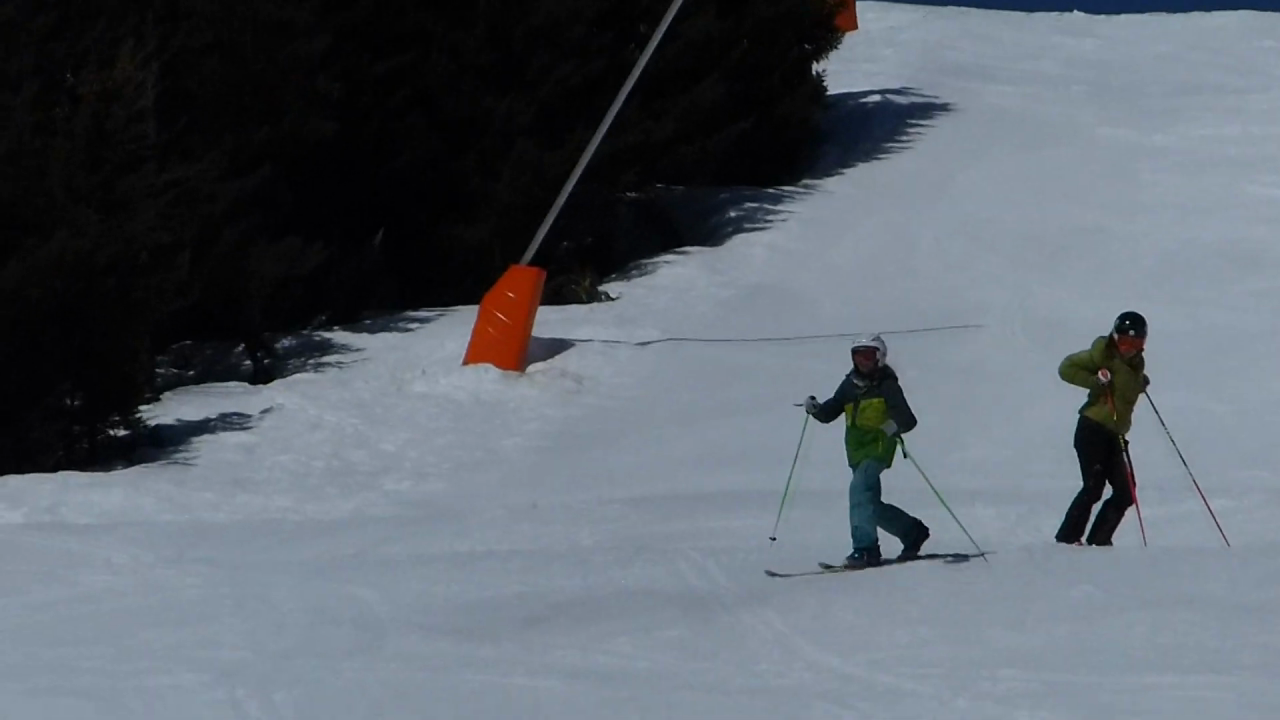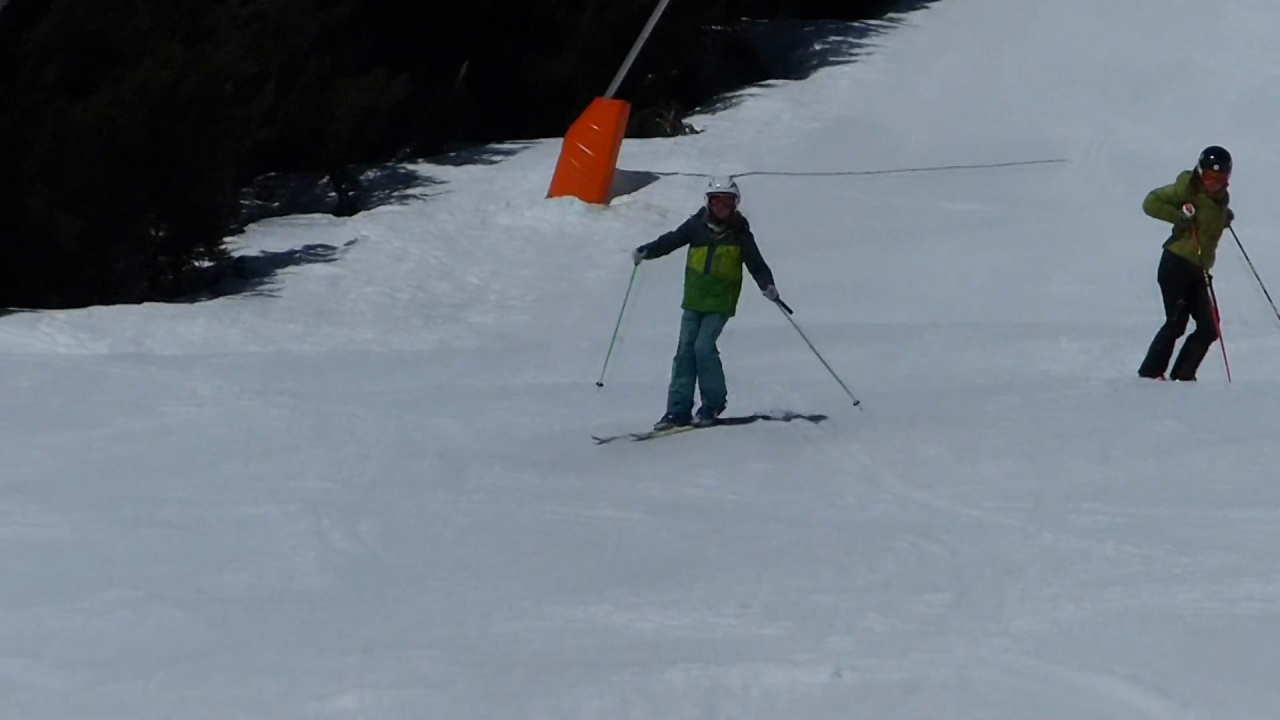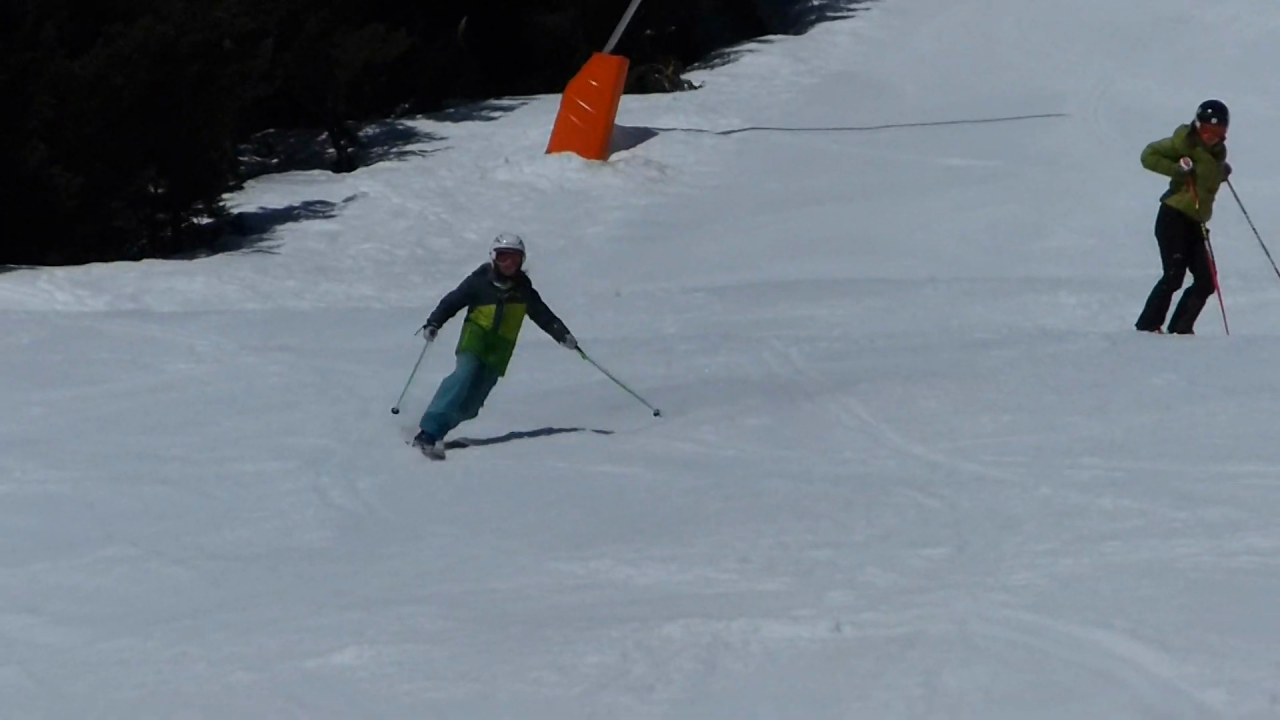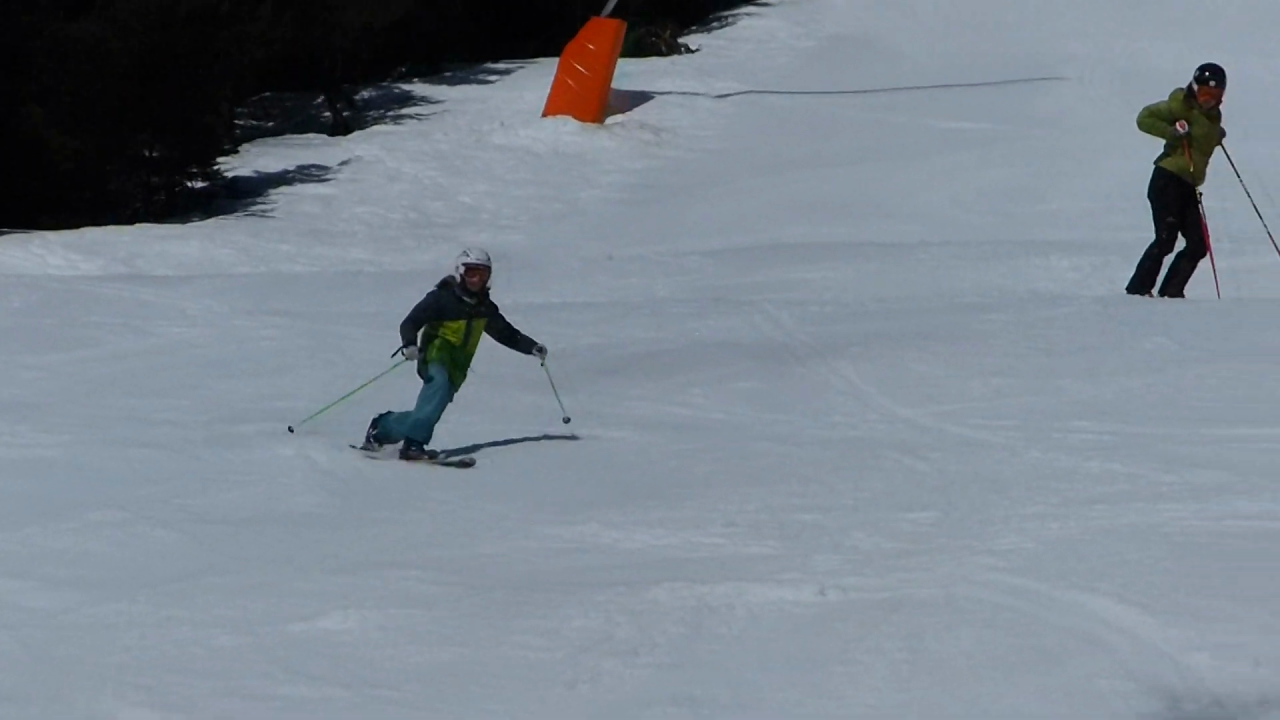
dt=0.5s
person 1, frame 1
left shoulder: (1135, 363)
right shoulder: (1103, 354)
right elbow: (1067, 368)
left wrist: (1140, 383)
right wrist: (1096, 380)
left hip: (1114, 435)
right hip: (1093, 429)
left knee: (1125, 494)
right knee: (1094, 488)
left ankle: (1098, 540)
right ankle: (1067, 538)
person 1, frame 2
left shoulder: (1220, 198)
right shoulder: (1188, 189)
right elbow: (1151, 202)
left wrist: (1225, 218)
right wrist: (1180, 215)
left hip: (1198, 270)
right hip: (1176, 264)
left knee: (1208, 329)
right knee: (1176, 323)
left ankle: (1182, 375)
right ankle: (1149, 373)
person 1, frame 3
left shoulder: (1217, 152)
right shoulder: (1186, 143)
right elbow: (1149, 156)
left wrist: (1223, 173)
right wrist: (1178, 169)
left hip: (1195, 223)
right hip: (1174, 217)
left knee: (1206, 282)
right knee: (1174, 276)
left ankle: (1179, 329)
right ankle: (1147, 326)
person 1, frame 4
left shoulder: (1213, 115)
right shoulder: (1182, 105)
right elbow: (1144, 118)
left wrist: (1217, 136)
right wrist: (1174, 132)
left hip: (1188, 186)
right hip: (1168, 180)
left knee: (1198, 245)
right knee: (1166, 240)
left ankle: (1170, 293)
right ankle: (1137, 290)
person 2, frame 1
left shoulder: (888, 386)
right shoulder: (849, 384)
left elbow: (908, 418)
right elbow: (829, 413)
left wrist: (897, 425)
right wrist: (814, 408)
left hip: (878, 448)
right hip: (857, 451)
left knee: (859, 490)
right knee: (871, 505)
left ankle: (866, 548)
right ankle: (914, 531)
person 2, frame 2
left shoulder: (741, 234)
right shoulder: (697, 225)
left elbow: (757, 266)
right elbow: (670, 241)
left wrist: (768, 286)
right wrist: (645, 251)
left hip: (721, 301)
right hip: (694, 299)
left knee: (703, 349)
right knee: (685, 351)
left ankle: (712, 403)
right ankle: (675, 411)
person 2, frame 3
left shoulder: (524, 292)
right shoulder: (480, 281)
left elbow: (546, 318)
right elbow: (452, 301)
left wrist: (564, 335)
right wrist: (433, 323)
left hip: (499, 352)
right hip: (473, 342)
left knee: (468, 406)
right knee: (462, 377)
left ankle: (440, 421)
right ankle: (429, 432)
person 2, frame 4
left shoulder: (485, 307)
right shoulder: (441, 297)
left elbow: (506, 333)
right elbow: (409, 323)
left wrist: (531, 346)
right wrist: (409, 344)
left hip: (457, 365)
right hip: (434, 354)
left knee: (425, 416)
right knee: (439, 385)
left ankle: (382, 427)
right ankle: (413, 443)
